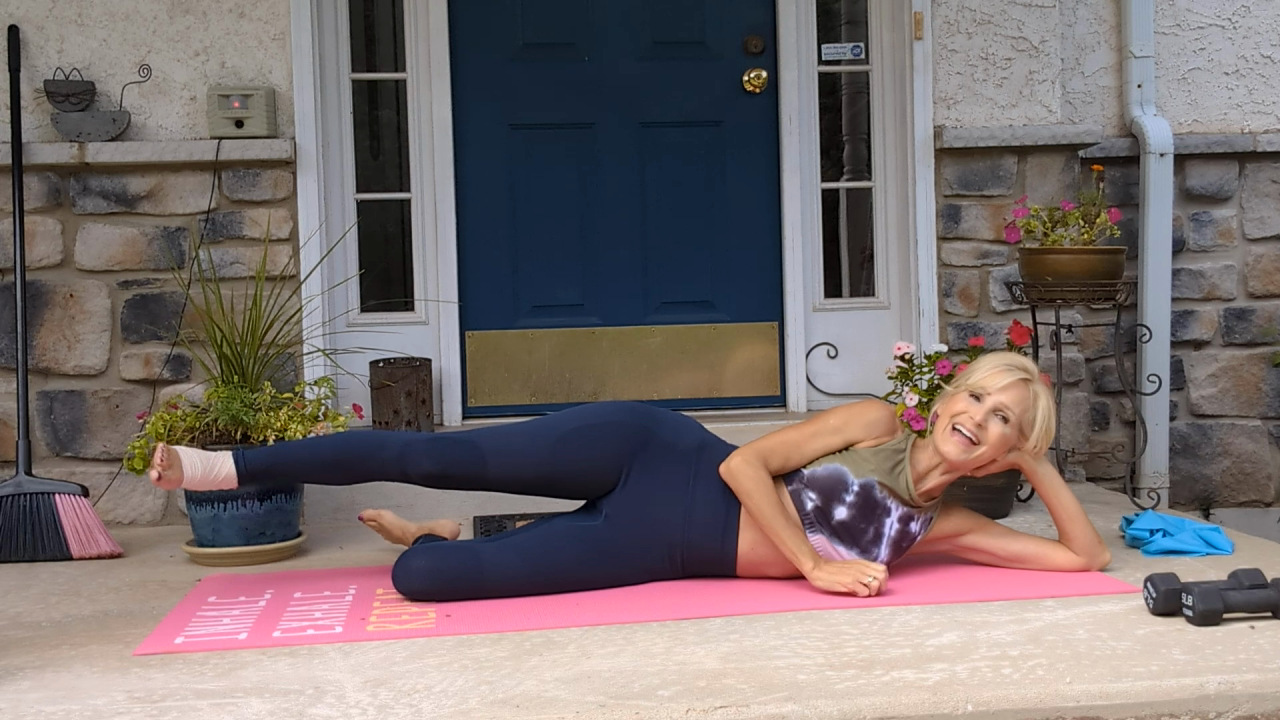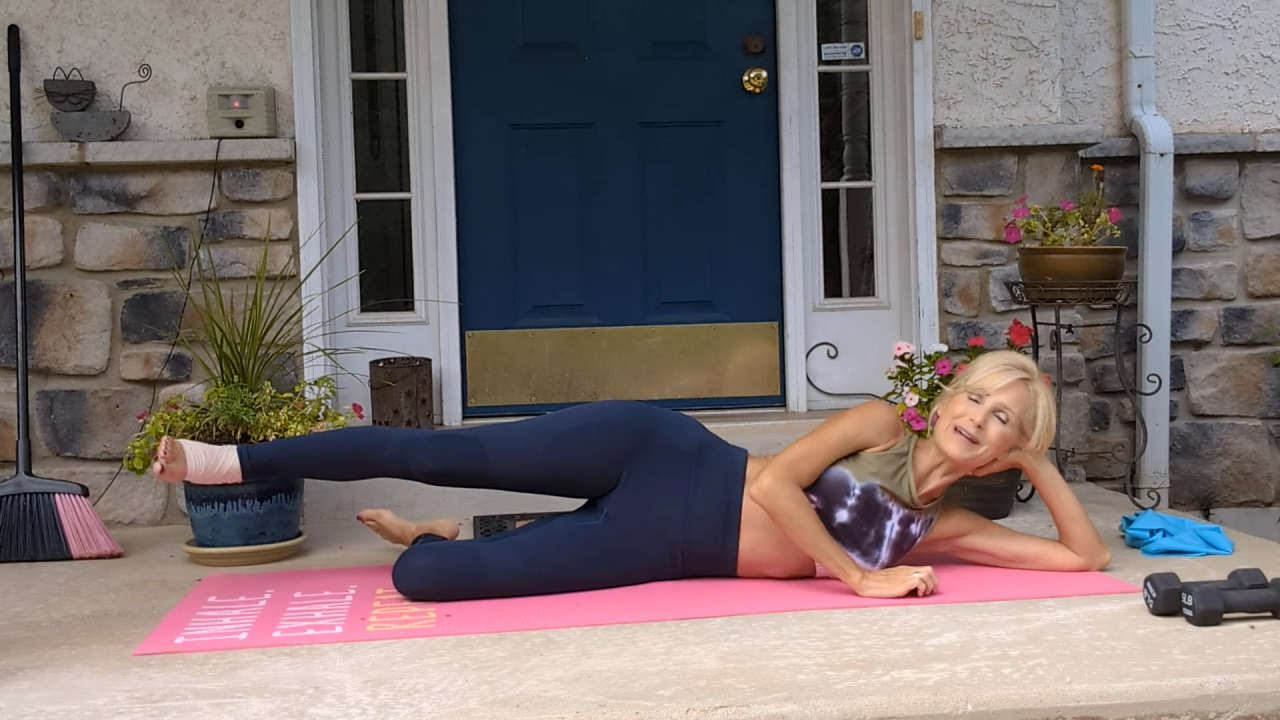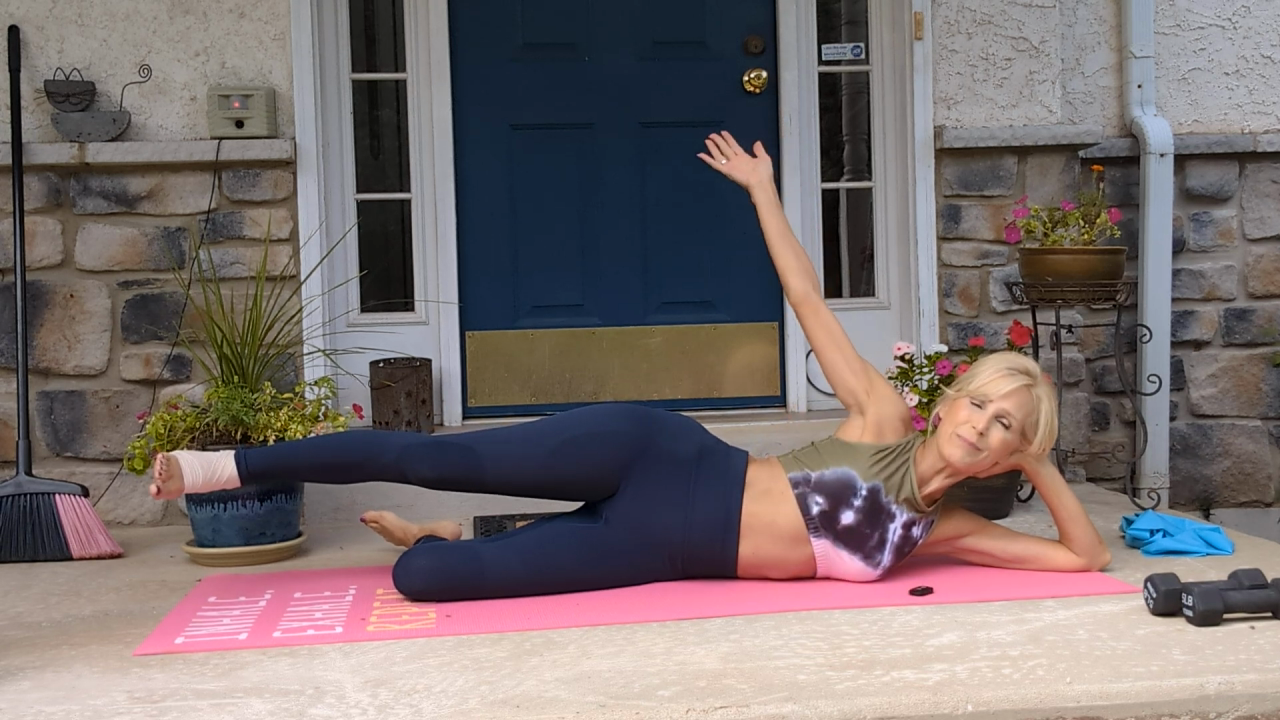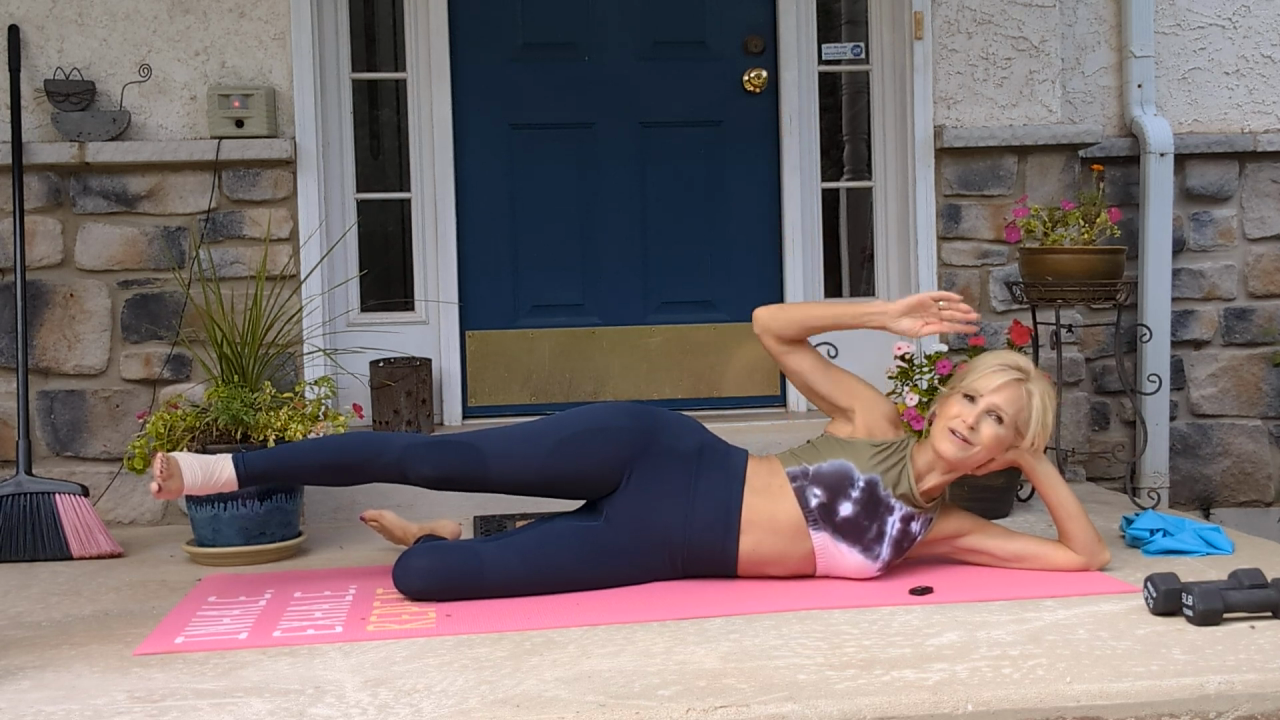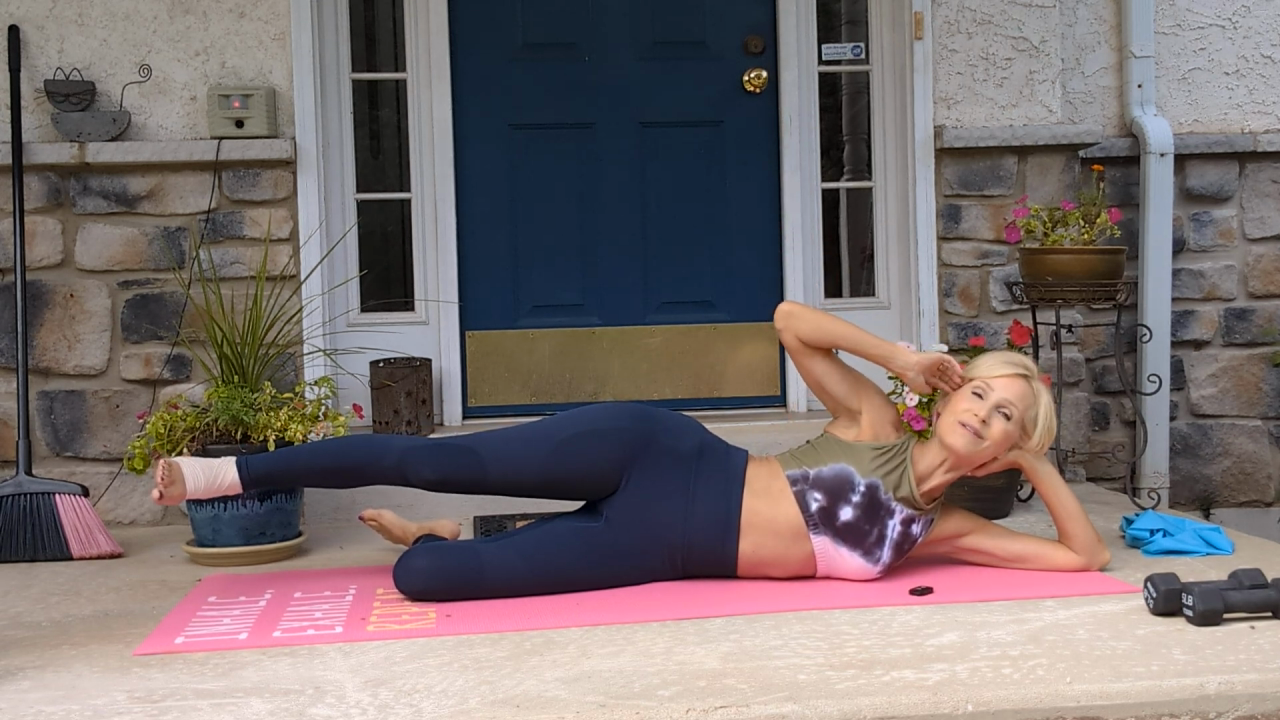
dt=1s
person 1, frame 1
left shoulder: (938, 523)
right shoulder: (875, 422)
left elbow: (1085, 556)
right elbow: (743, 463)
left wrist: (1039, 464)
right wrist: (815, 565)
left hip: (655, 549)
right hip: (653, 453)
left knee: (422, 580)
right knee: (429, 456)
left ankle: (435, 539)
right ankle: (228, 466)
person 1, frame 2
left shoulder: (939, 526)
right shoulder: (880, 425)
left elbow: (1086, 557)
right elbow: (773, 484)
left wrist: (1039, 466)
right wrist: (855, 577)
left hip: (657, 549)
right hip: (657, 455)
right knee: (433, 451)
left ankle: (437, 536)
right ankle: (233, 458)
person 1, frame 3
left shoulder: (939, 528)
right shoulder: (883, 416)
left elbow: (1086, 555)
right elbow: (807, 300)
left wrist: (1039, 464)
right wrist: (763, 190)
left hip: (661, 549)
right hip: (659, 455)
right knee: (432, 457)
left ankle: (452, 540)
right ankle: (228, 465)
person 1, frame 4
left shoulder: (941, 529)
right shoulder: (876, 429)
left elbow: (1086, 557)
right elbow: (769, 326)
left wrist: (1039, 465)
right wrist: (879, 319)
left hip: (662, 555)
right hip: (662, 460)
left knee: (421, 584)
right knee: (429, 454)
left ankle: (446, 541)
right ankle: (227, 467)
person 1, frame 5
left shoulder: (938, 525)
right shoulder: (875, 425)
left elbow: (1086, 557)
right elbow: (789, 317)
left wrist: (1041, 464)
right wrist: (903, 356)
left hip: (658, 551)
right hip: (660, 456)
right knee: (428, 462)
left ankle: (436, 537)
right ankle: (225, 473)
